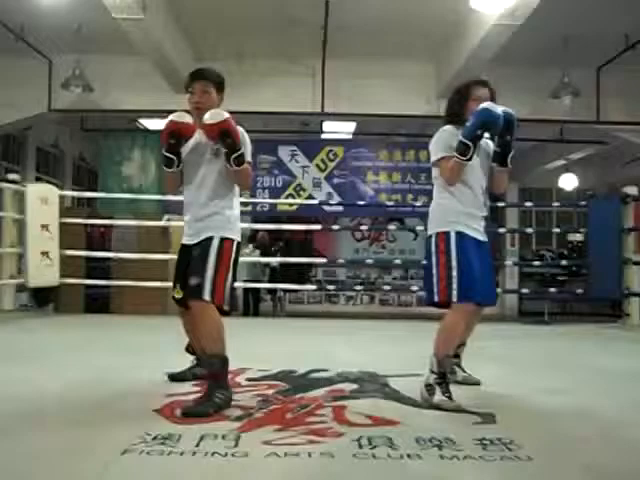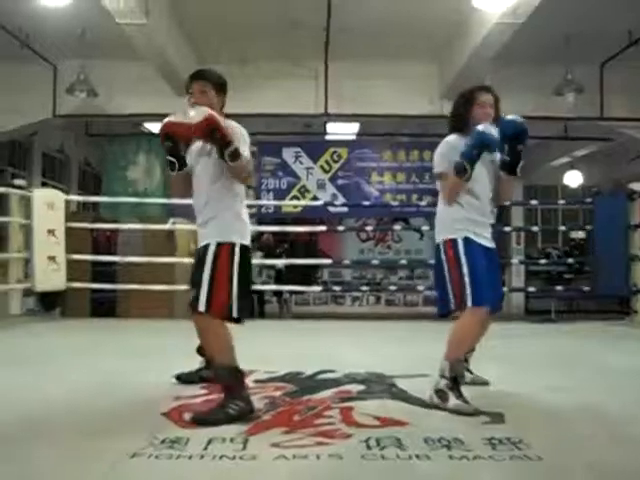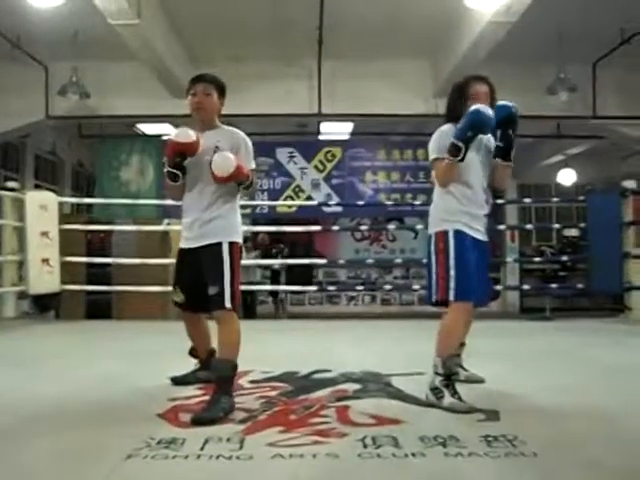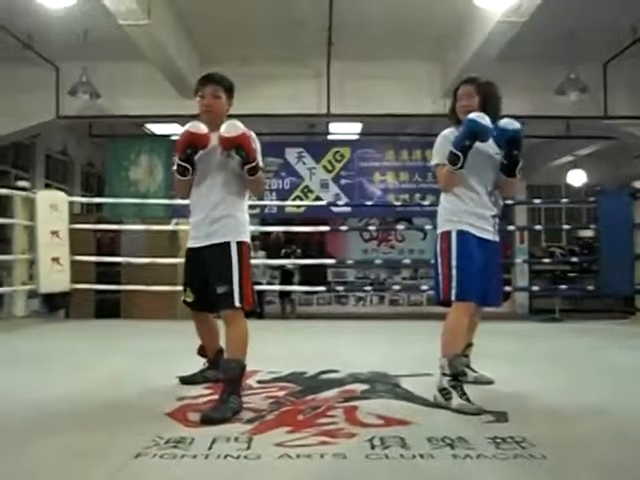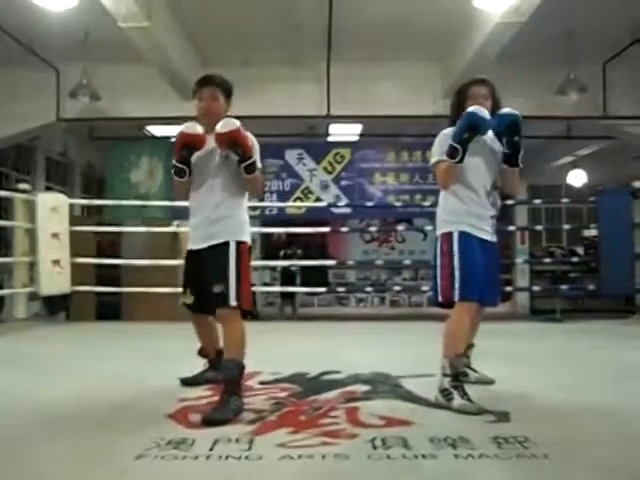
dt=0.5s
person 1, frame 1
left shoulder: (234, 133)
right shoulder: (185, 138)
left elbow: (246, 183)
right elbow: (172, 188)
left wrist: (232, 149)
right wrist: (170, 153)
left hip: (220, 230)
right hip: (192, 231)
left knee: (203, 301)
right knee: (185, 303)
left ankle: (220, 385)
right ankle: (202, 362)
person 1, frame 2
left shoulder: (232, 131)
right shoulder: (197, 143)
left elbow: (246, 174)
right elbow: (182, 191)
left wrist: (222, 142)
right wrist: (174, 155)
left hip: (226, 235)
right hip: (210, 235)
left knee: (206, 312)
right knee: (201, 309)
left ankle: (237, 395)
right ankle: (212, 365)
person 1, frame 3
left shoulder: (235, 139)
right shoulder: (184, 142)
left elbow: (249, 190)
right elbow: (174, 195)
left wrist: (241, 178)
right wrist: (173, 165)
left hip: (222, 235)
right hip: (190, 236)
left knee: (223, 309)
right knee: (188, 307)
left ankle: (224, 391)
right ankle: (207, 364)
person 1, frame 4
left shoulder: (242, 137)
right shoulder: (193, 141)
left elbow: (258, 189)
right elbow: (181, 192)
left wrist: (248, 159)
right wrist: (183, 160)
left hip: (229, 235)
right hip: (198, 236)
left knee: (231, 308)
right knee: (198, 306)
left ankle: (233, 390)
right ankle: (215, 364)
person 1, frame 5
left shoulder: (241, 138)
right shoulder: (193, 143)
left elbow: (256, 189)
right elbow: (181, 193)
left wrist: (244, 155)
right wrist: (181, 161)
left hip: (230, 234)
right hip: (198, 238)
left knee: (227, 309)
right knee: (197, 307)
left ankle: (233, 392)
right ankle: (215, 365)
person 2, frame 1
left shoulder: (486, 142)
right shoulder: (447, 134)
left elbow: (499, 188)
right elbow: (449, 177)
left wrist: (504, 146)
right wrist: (470, 138)
left hip: (476, 230)
right hip: (450, 229)
left knee: (477, 304)
right knee: (461, 304)
left ankle: (452, 363)
right ankle: (434, 380)
person 2, frame 2
left shoulder: (492, 148)
right shoulder: (451, 145)
left elbow: (503, 195)
right elbow: (448, 194)
left wrist: (512, 156)
right wrist: (469, 158)
left hip: (483, 237)
right hip: (457, 236)
left knee: (488, 309)
right knee: (475, 309)
left ankle: (460, 364)
right ankle: (444, 385)
person 2, frame 3
left shoulder: (488, 138)
right shoulder: (446, 133)
left elbow: (501, 183)
right elbow: (442, 179)
left wrist: (506, 140)
right wrist: (463, 139)
left hip: (477, 229)
right hip: (451, 227)
left knee: (472, 303)
right knee: (459, 302)
left ankle: (454, 364)
right ankle: (439, 382)
person 2, frame 4
left shoulder: (497, 140)
right shoulder: (449, 137)
left elbow: (507, 191)
right elbow: (445, 184)
left wrist: (512, 155)
right wrist: (462, 147)
left hip: (488, 231)
right hip: (458, 228)
left knee: (477, 304)
right knee: (463, 302)
left ankle: (462, 364)
right ankle: (447, 382)
person 2, frame 5
left shoulder: (495, 142)
right shoulder: (449, 135)
left elbow: (512, 188)
right elbow: (443, 180)
left wrist: (513, 148)
right wrist: (462, 139)
left hip: (486, 230)
right hip: (458, 229)
left knee: (480, 303)
right knee: (464, 303)
left ankle: (462, 364)
right ankle: (448, 383)
